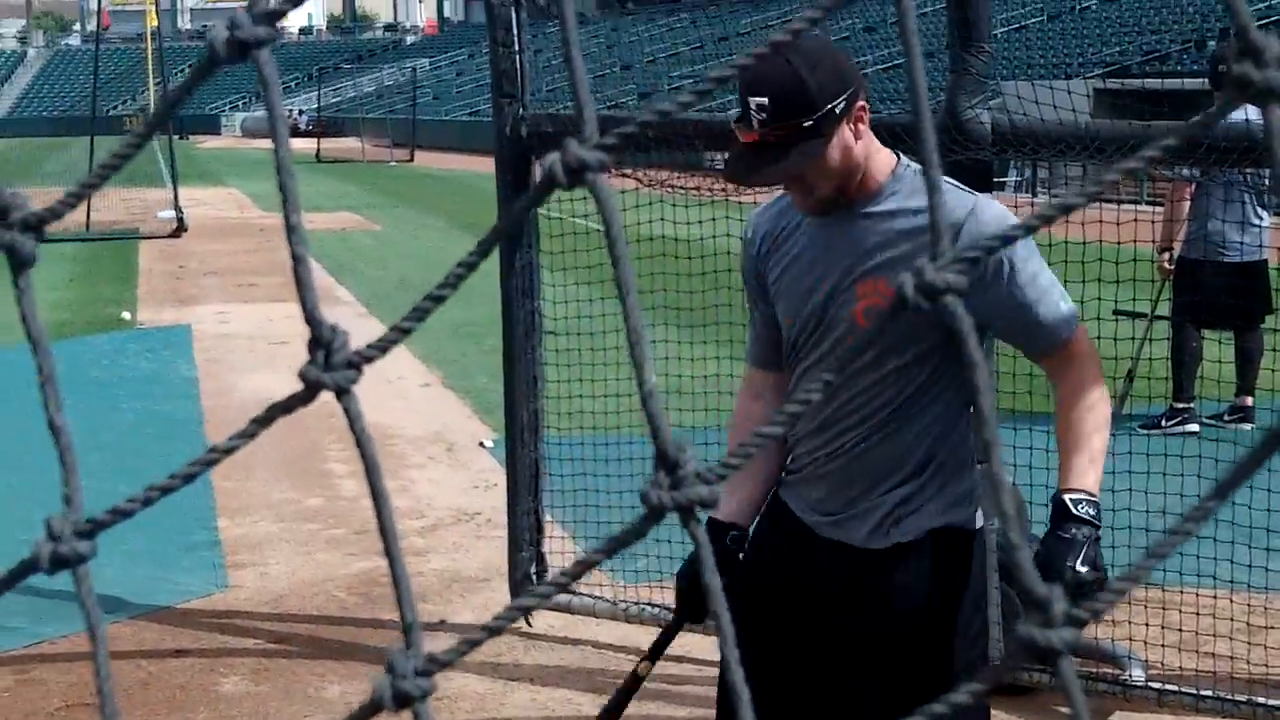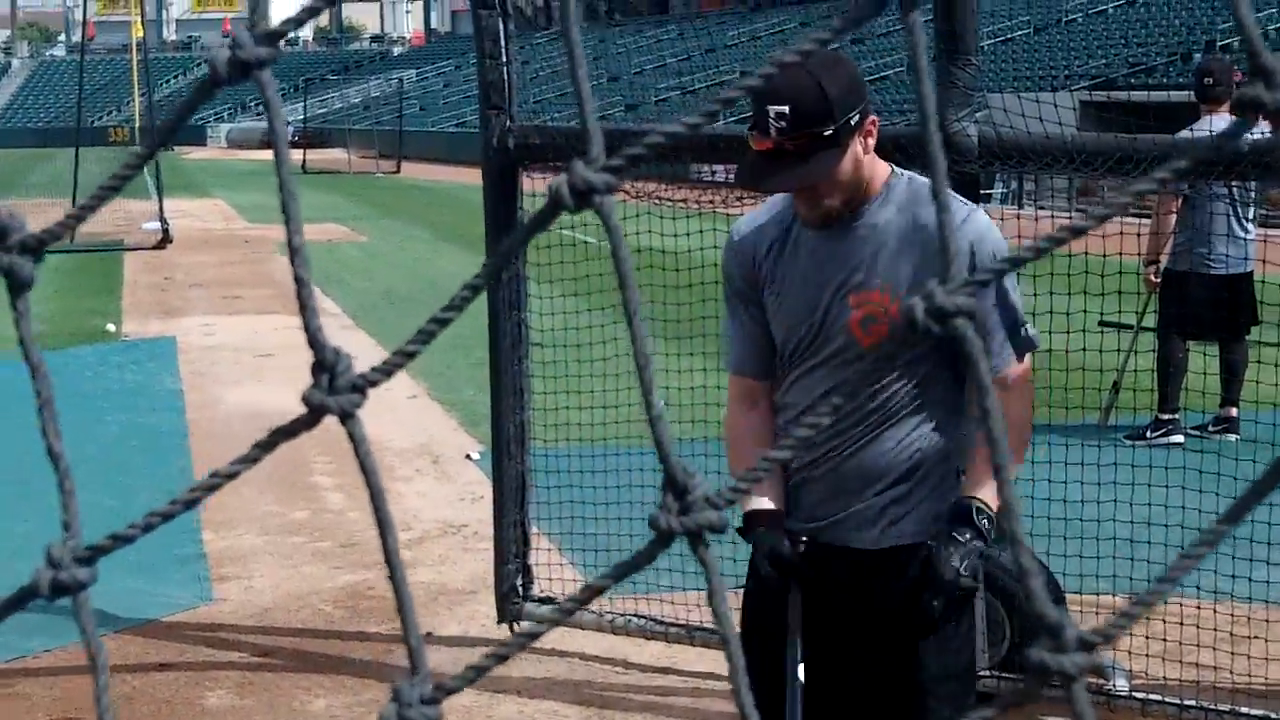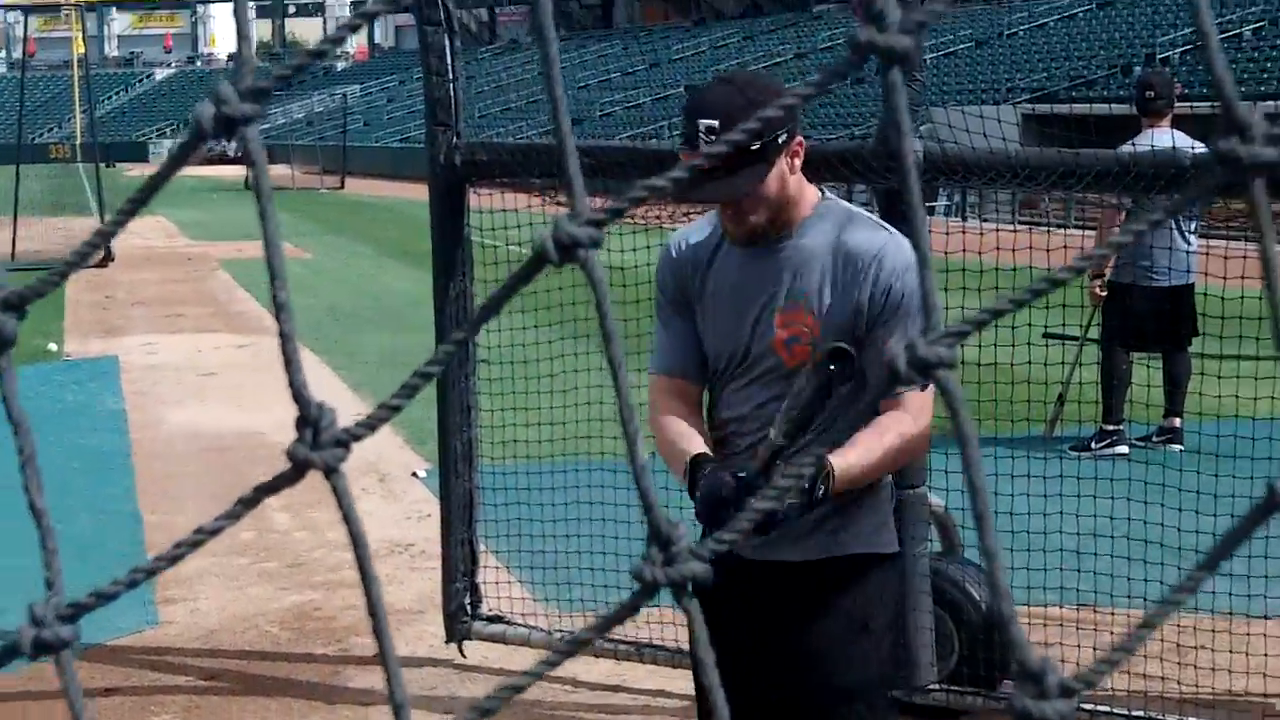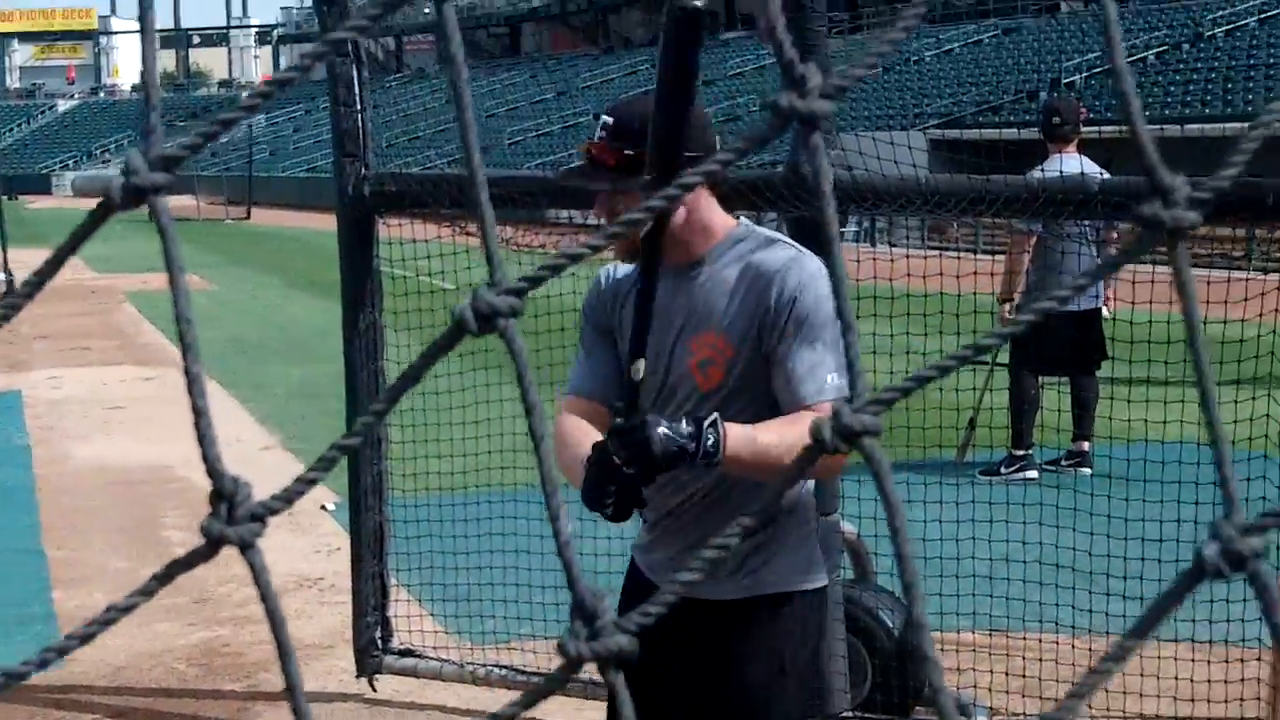
dt=0.2s
person 1, frame 1
left shoulder: (964, 227)
right shoulder: (769, 232)
left elbow: (1078, 365)
right elbow: (766, 385)
left wrist: (1074, 513)
right wrist: (724, 529)
left hip: (921, 546)
right hip: (795, 527)
person 1, frame 2
left shoulder: (957, 237)
right shoulder: (754, 242)
left elbow: (1013, 394)
right elbow: (749, 397)
left wrist: (972, 524)
right wrist: (762, 516)
left hip: (910, 551)
right hip: (792, 540)
person 1, frame 3
left shoulder: (877, 256)
right shoulder: (687, 256)
left elbow: (913, 416)
right elbow: (670, 400)
left wrist: (816, 479)
right wrist: (703, 471)
left hip: (840, 561)
right hip: (729, 556)
person 1, frame 4
left shoulder: (788, 278)
right shoulder: (615, 287)
right elbow: (577, 418)
left wrist: (699, 441)
right wrist: (598, 464)
left hip: (763, 597)
right hip: (654, 581)
person 2, frame 1
right shoulder: (1266, 123)
left elbow: (1181, 193)
left wrist: (1165, 245)
left hip: (1206, 247)
right hip: (1253, 245)
left knee: (1187, 323)
right knee: (1249, 325)
left ankle: (1183, 409)
right ankle: (1244, 405)
person 2, frame 2
left shoulder: (1186, 139)
right shoulder: (1256, 136)
left elbow: (1169, 206)
left wrist: (1151, 258)
left hip: (1192, 259)
right hip: (1240, 257)
left knee: (1172, 335)
right knee: (1234, 337)
left ankle: (1168, 419)
right ankle: (1228, 416)
person 2, frame 3
left shoulder: (1129, 153)
right shoulder: (1196, 151)
left elbow: (1112, 220)
left wrist: (1096, 271)
left hip: (1135, 272)
right hip: (1182, 270)
left knee: (1116, 347)
right knee: (1176, 348)
left ankle: (1112, 431)
right ankle: (1172, 426)
person 2, frame 4
left shoulder: (1037, 179)
right shoulder: (1101, 177)
left elbow: (1022, 246)
right elbow: (1111, 240)
left wrist: (1006, 297)
right wrist: (1104, 285)
left hip: (1044, 296)
right hip: (1088, 295)
left knee: (1024, 371)
right knee: (1083, 371)
left ankle: (1021, 455)
right ankle: (1081, 450)
